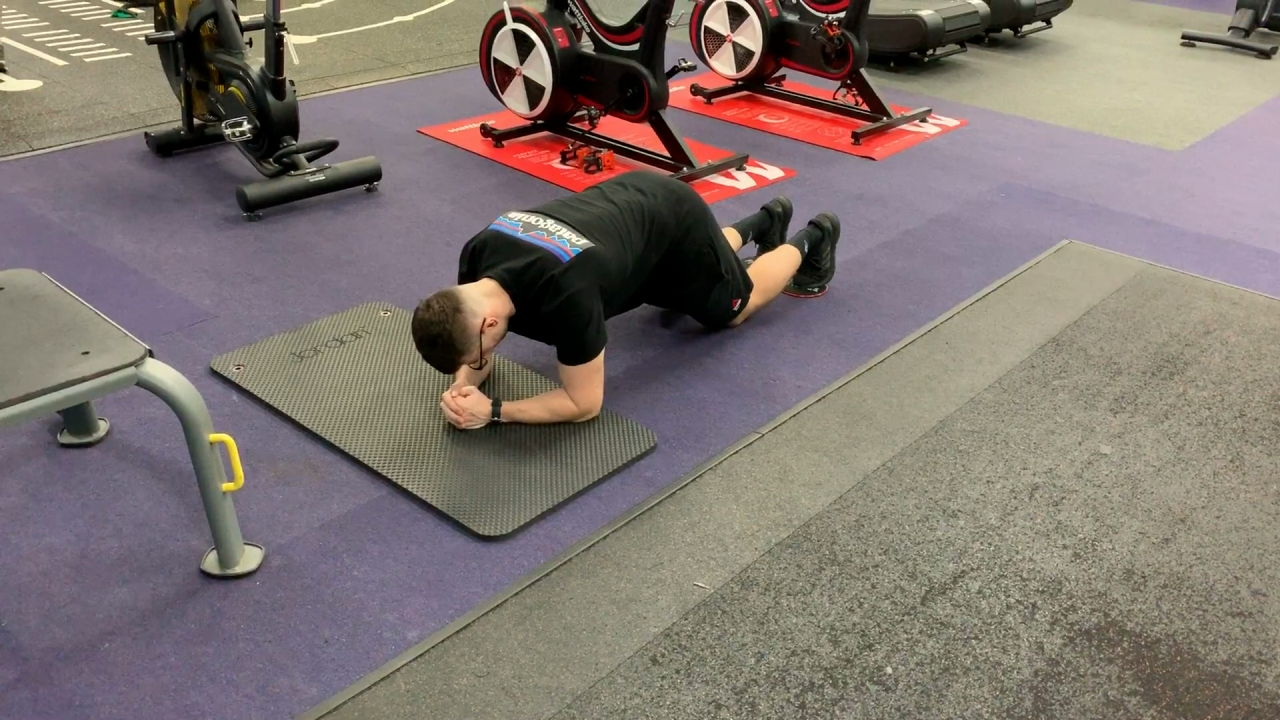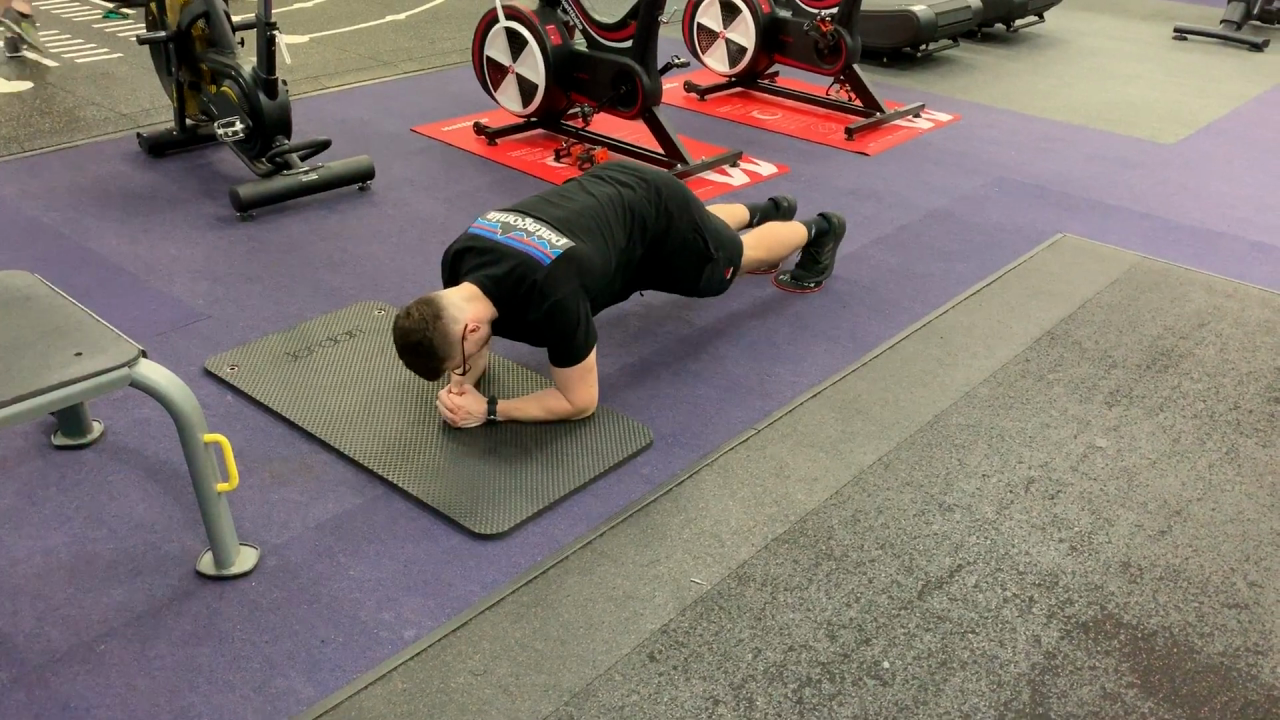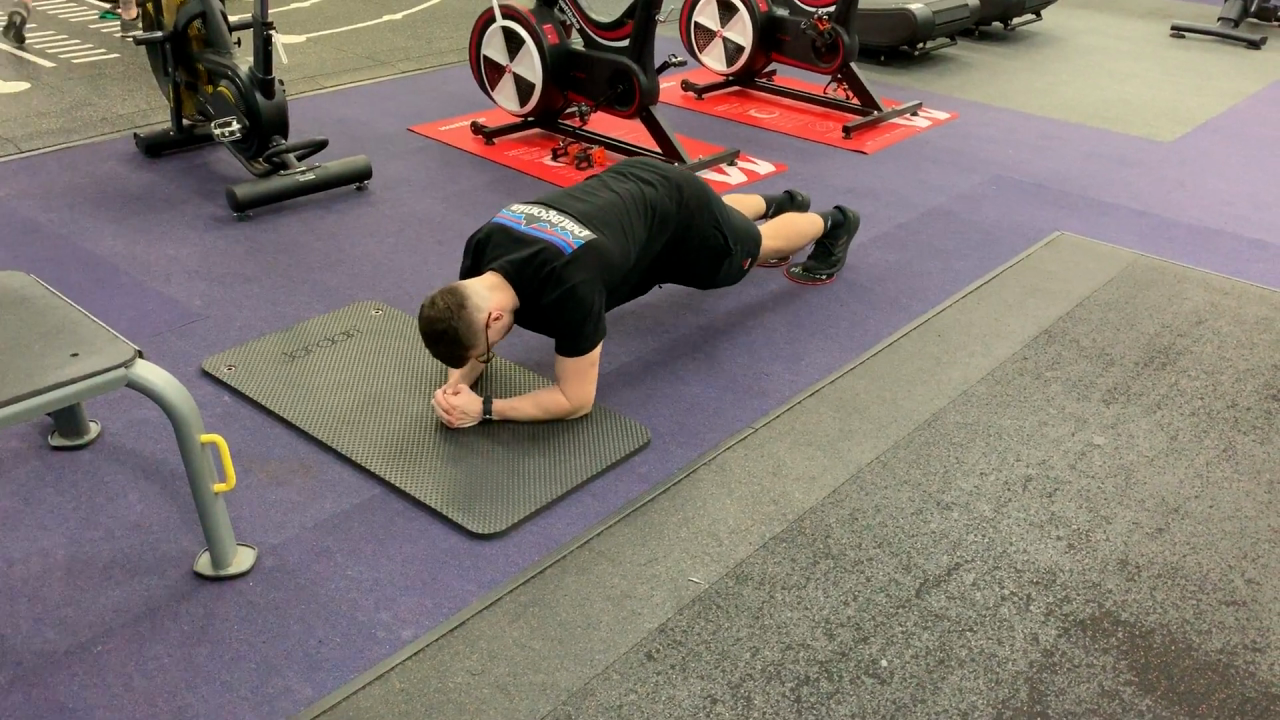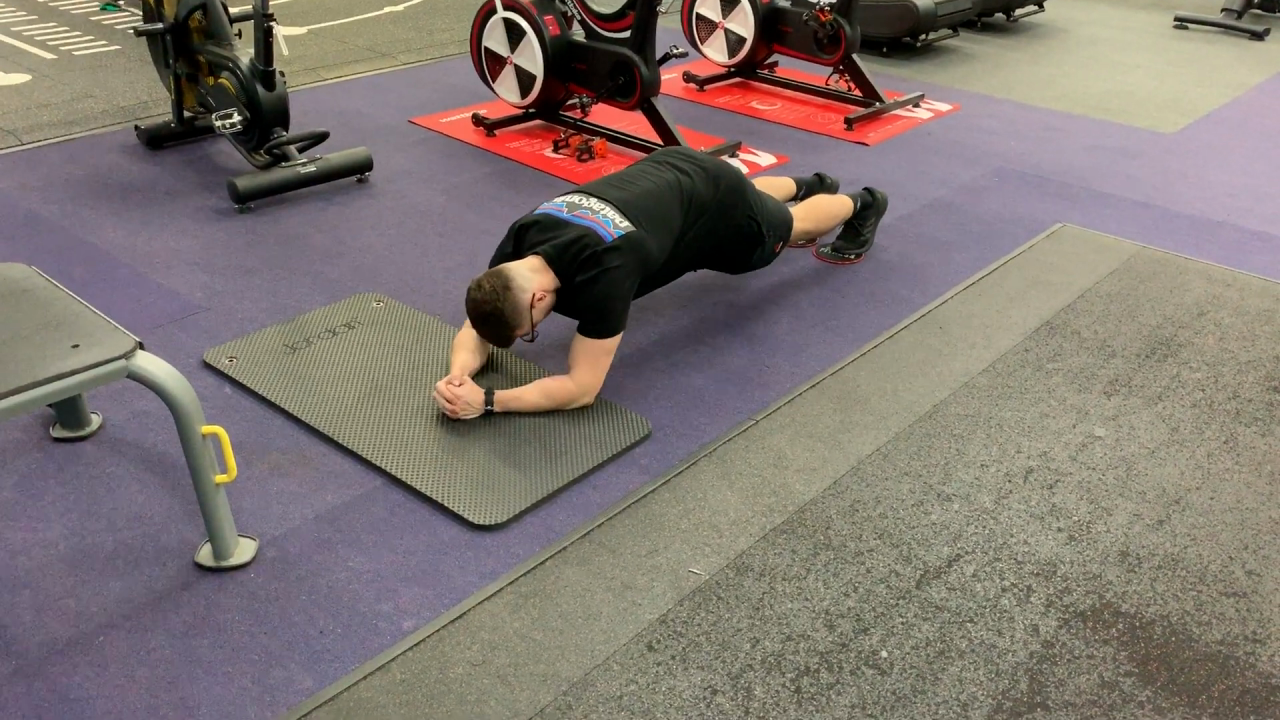
dt=0.5s
person 1, frame 1
left shoulder: (565, 296)
right shoulder: (478, 257)
left elbow: (585, 403)
right elbow: (474, 355)
left wrist: (493, 410)
right wrist: (462, 387)
left hip: (674, 219)
right hip: (631, 196)
left knee: (735, 306)
right knee: (675, 304)
left ankle: (812, 240)
right ankle: (764, 220)
person 1, frame 2
left shoulder: (549, 297)
right shoulder: (460, 260)
left elbow: (580, 401)
right elbow: (472, 350)
left wrist: (488, 409)
right wrist: (460, 385)
left hip: (658, 212)
right hip: (613, 186)
left knee: (737, 258)
right knee: (708, 233)
left ankle: (818, 231)
right ankle: (766, 211)
person 1, frame 3
left shoulder: (567, 288)
right shoulder: (482, 251)
left elbow: (576, 401)
right elbow: (467, 340)
left wrist: (484, 410)
right wrist: (457, 385)
left hip: (679, 209)
right hip: (633, 182)
left knee: (756, 245)
right knee: (726, 217)
left ankle: (833, 223)
right ankle: (779, 202)
person 1, frame 4
left shoulder: (602, 273)
right shoulder: (520, 242)
left elbow: (582, 387)
right elbow: (476, 331)
left wrist: (487, 402)
right wrist: (458, 375)
left hip: (716, 199)
right hip: (669, 171)
left knee: (789, 227)
right knee: (761, 200)
left ankle: (861, 205)
right ankle: (808, 185)
